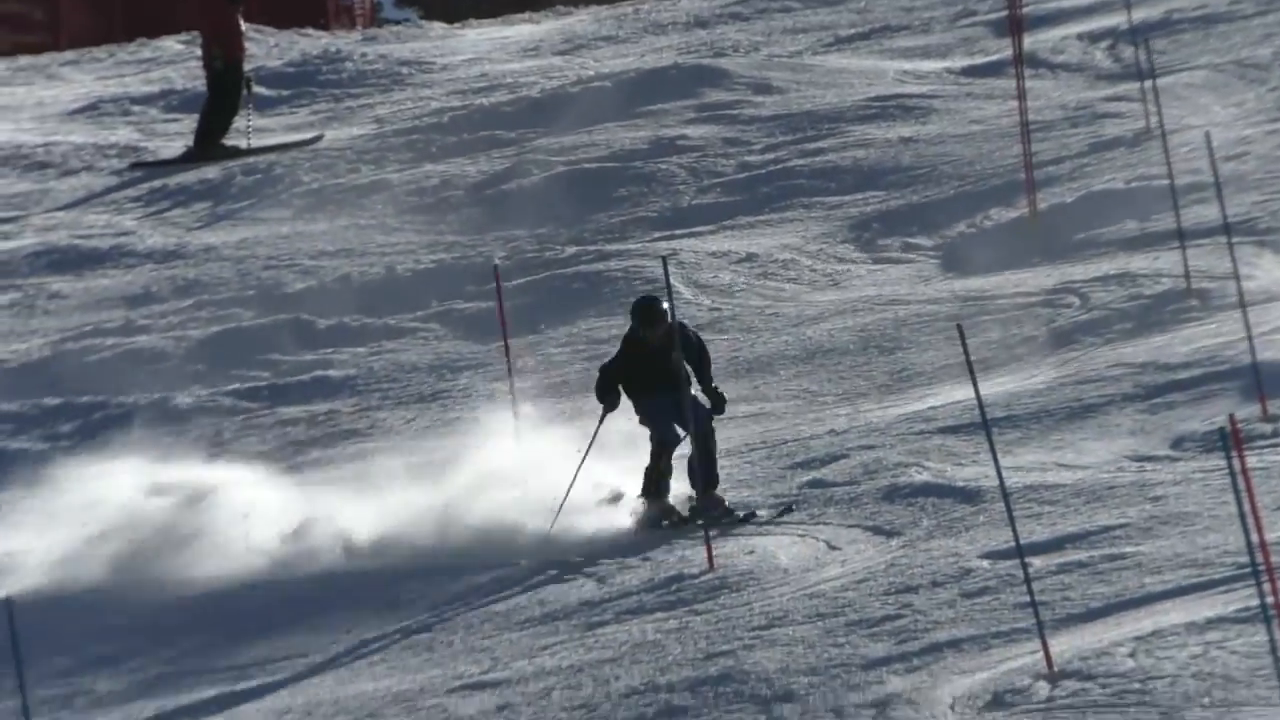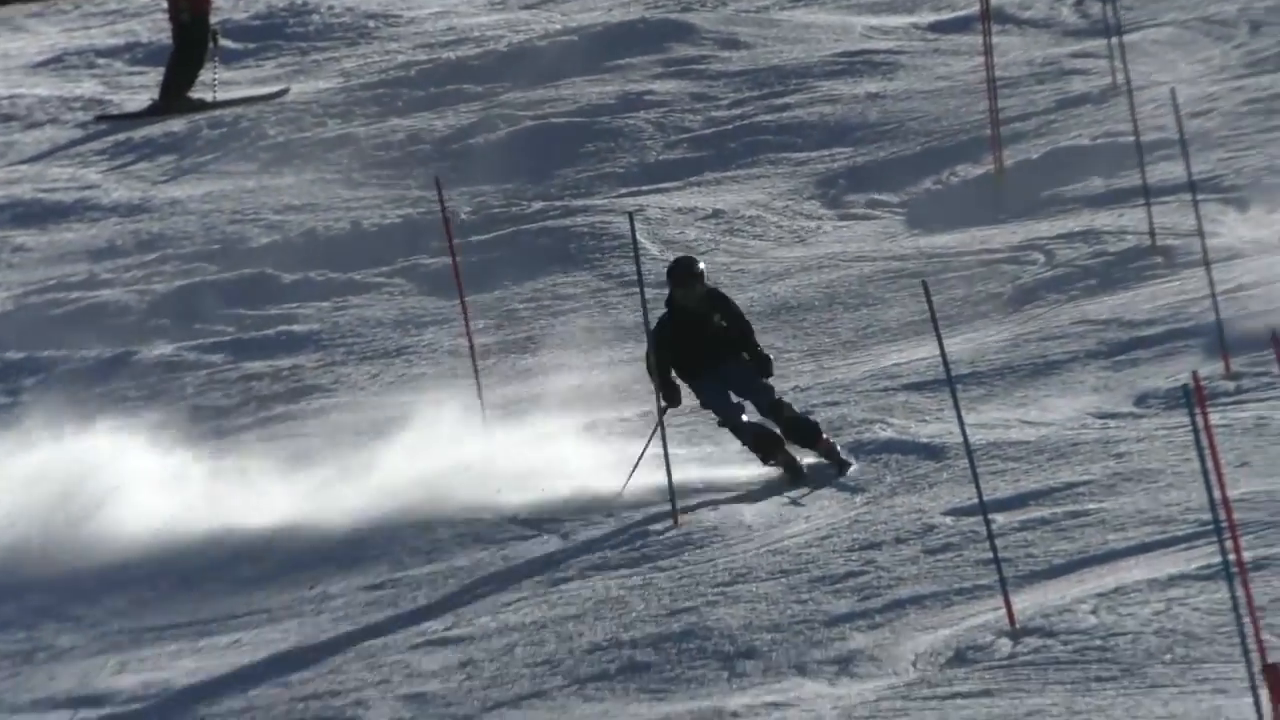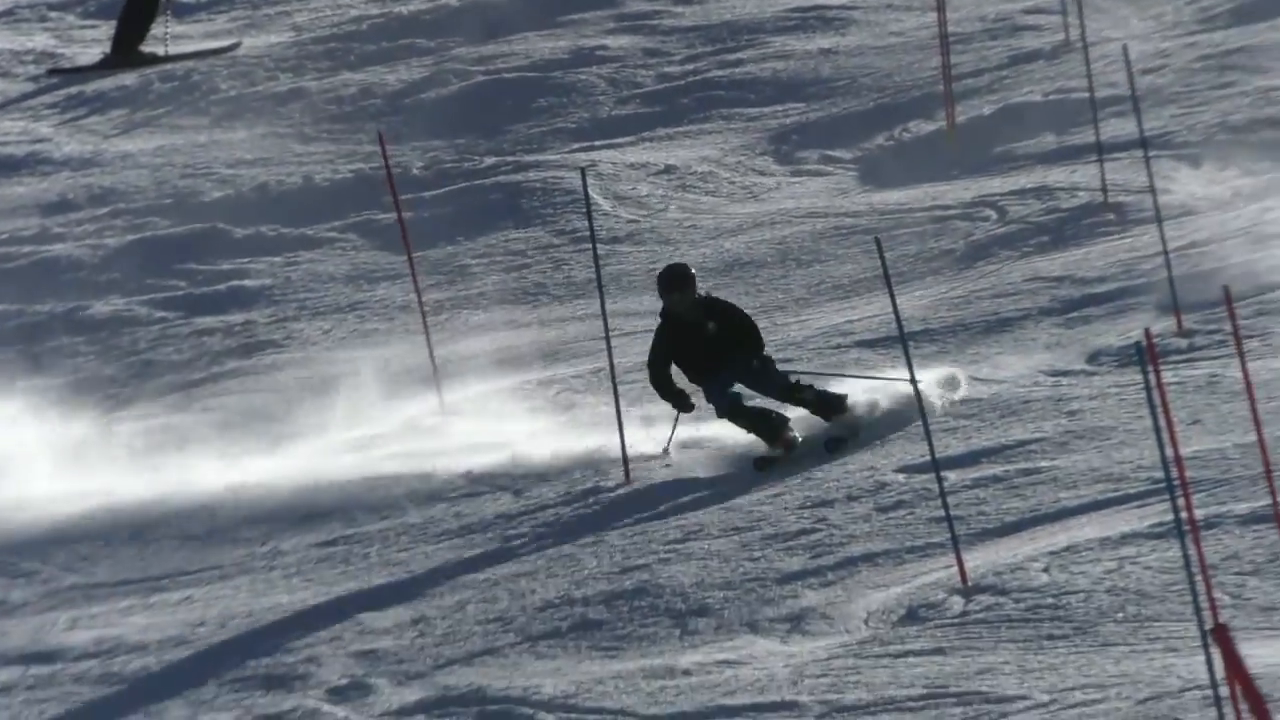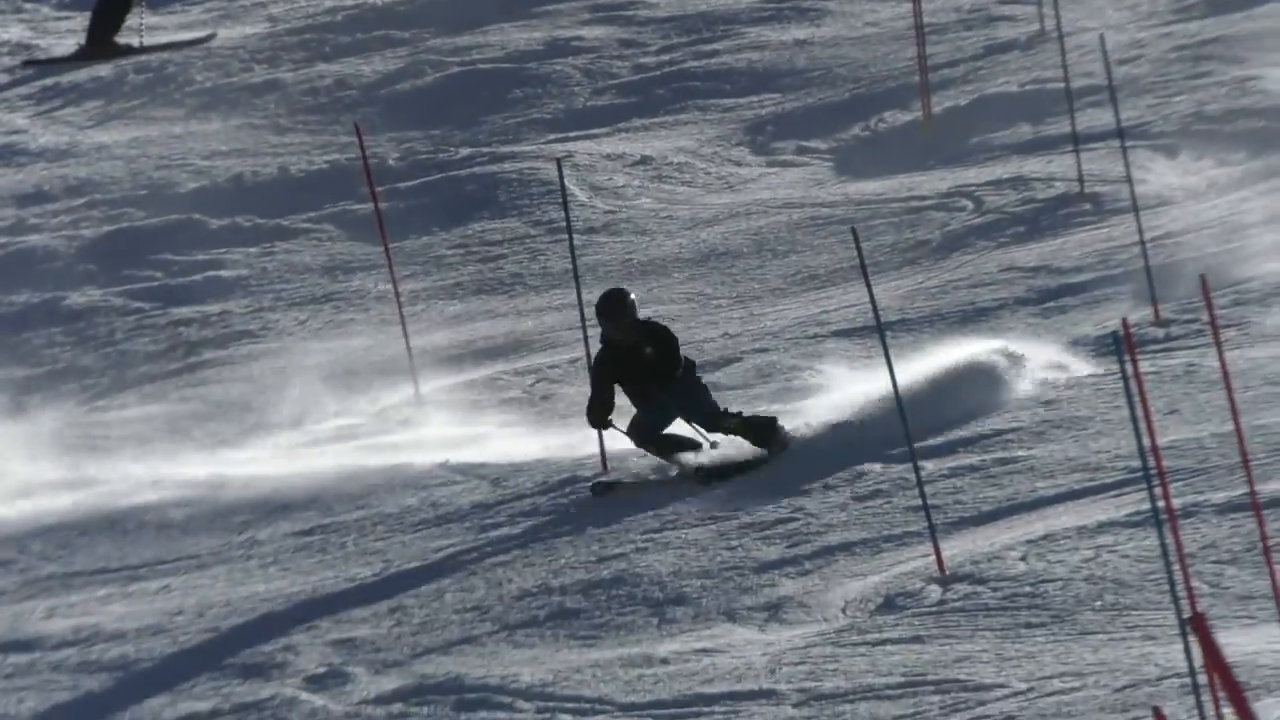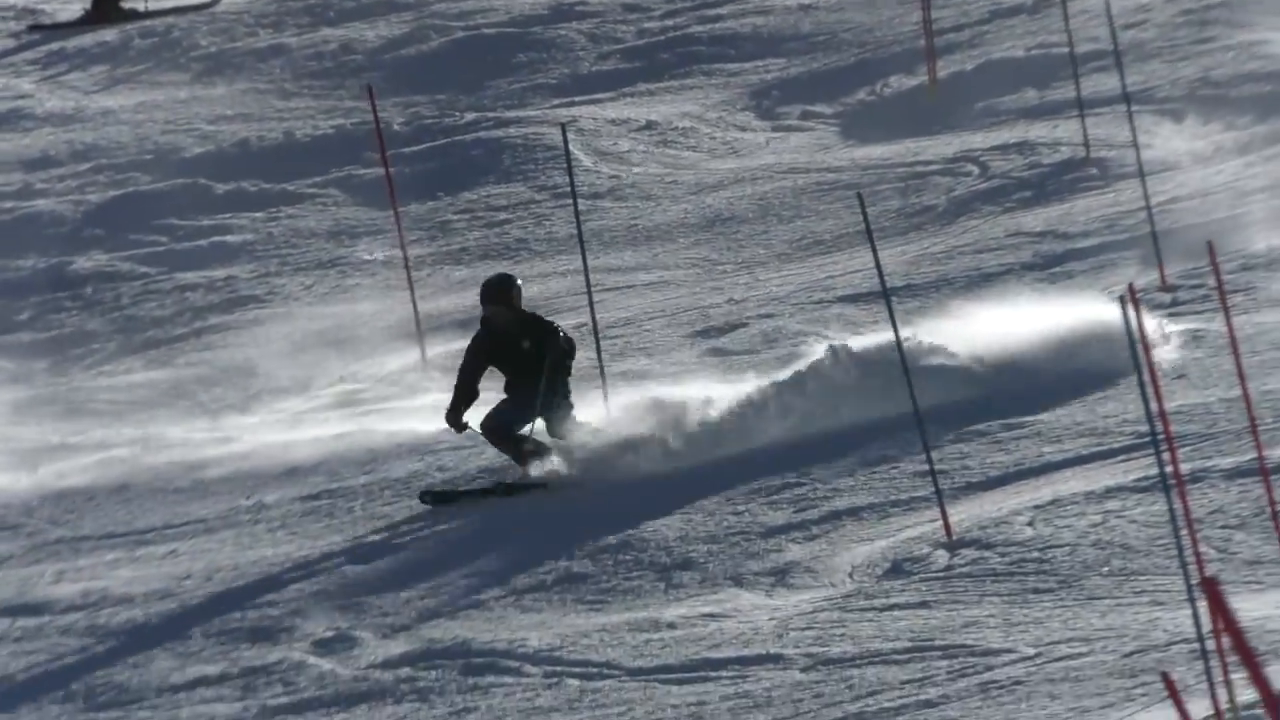
dt=0.2s
person 1, frame 1
left shoulder: (679, 334)
right shoulder: (631, 352)
left elbow: (698, 355)
right elbow: (608, 377)
left wrist: (710, 389)
right wrist: (609, 397)
left hip: (679, 394)
right hip: (649, 401)
left knee: (704, 431)
right knee: (666, 442)
left ankle: (707, 497)
right ankle: (655, 503)
person 1, frame 2
left shoulder: (714, 300)
right shoulder: (670, 325)
left elbow: (739, 325)
right elbow: (657, 360)
left wrist: (757, 353)
right wrist: (667, 389)
left hip: (732, 363)
right hip: (704, 377)
left knee: (770, 405)
right knee: (734, 418)
left ankle: (820, 444)
right ankle: (780, 456)
person 1, frame 3
left shoulder: (711, 306)
right shoulder: (667, 333)
left elbow: (743, 323)
right elbow: (657, 372)
left wrist: (757, 354)
right wrist: (675, 396)
left hip: (739, 358)
right hip: (711, 376)
left knee: (785, 389)
right knee: (728, 407)
left ankle: (840, 408)
right ankle: (780, 434)
person 1, frame 4
left shoulder: (651, 331)
right shoulder: (607, 358)
left elbow: (674, 360)
right elbow: (600, 396)
right wrist: (598, 415)
left hip: (680, 384)
right hip: (652, 403)
left knee: (715, 420)
right knee: (638, 433)
left ankle: (775, 436)
person 1, frame 5
left shoulder: (534, 326)
right shoulder: (486, 339)
left elbow: (564, 347)
right elbow: (468, 377)
left wrist: (561, 364)
right wrist: (456, 410)
left hip: (550, 383)
right hip: (522, 392)
left knee: (559, 424)
right knee: (491, 428)
right ankle: (540, 459)
